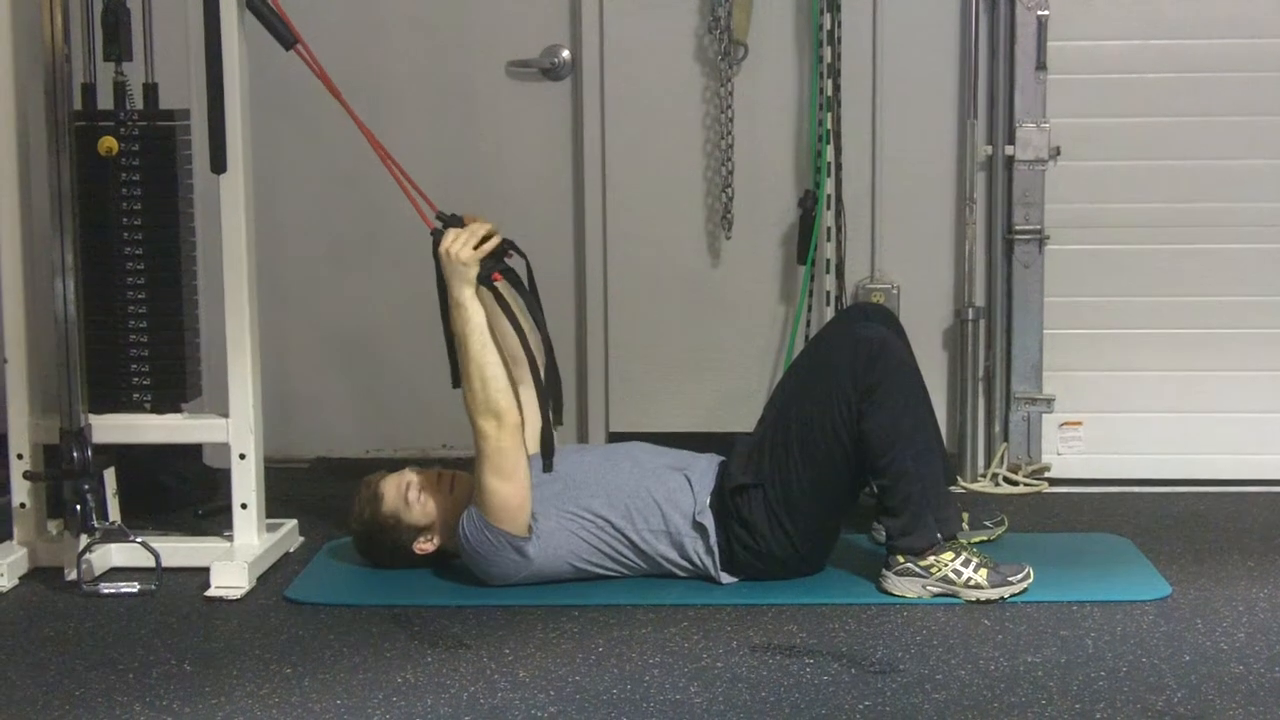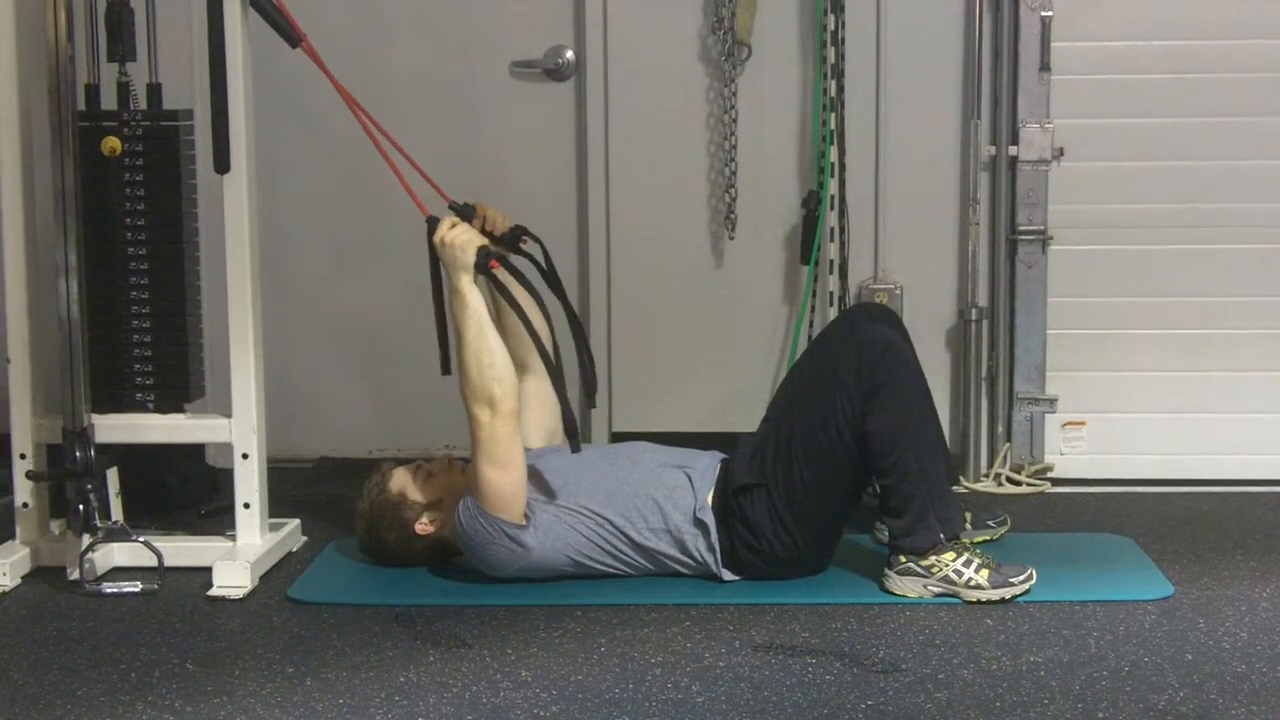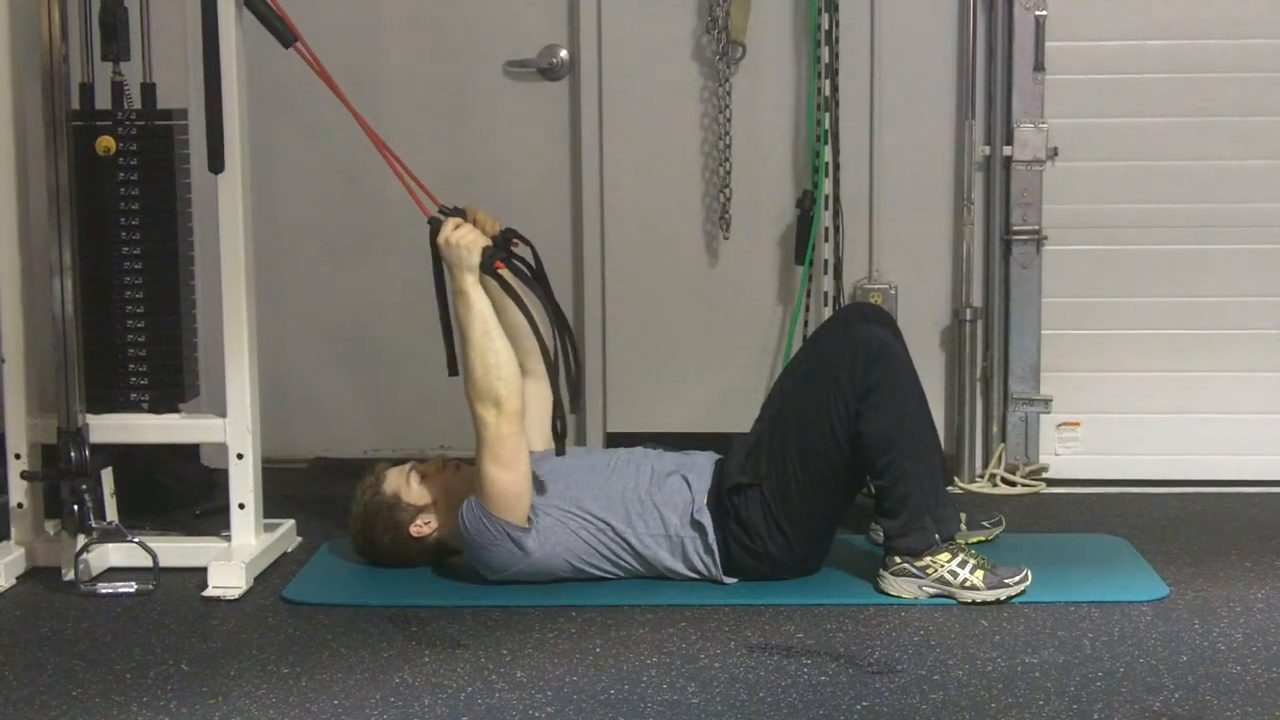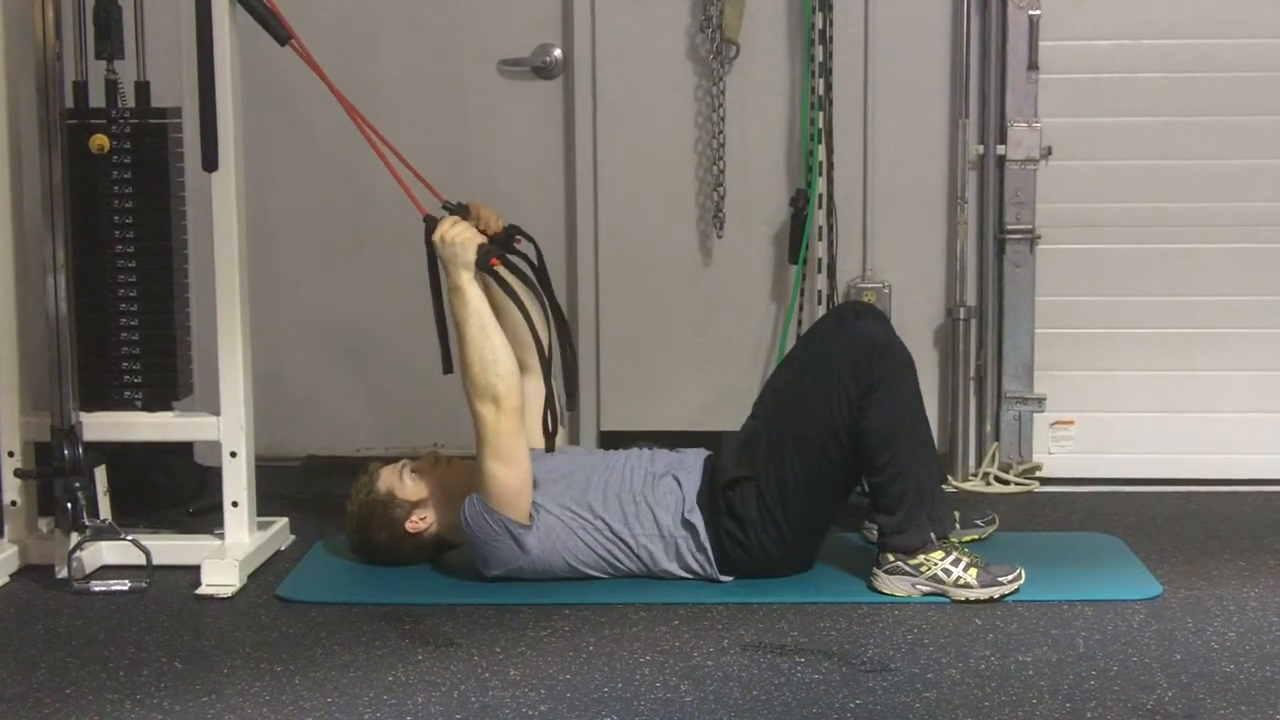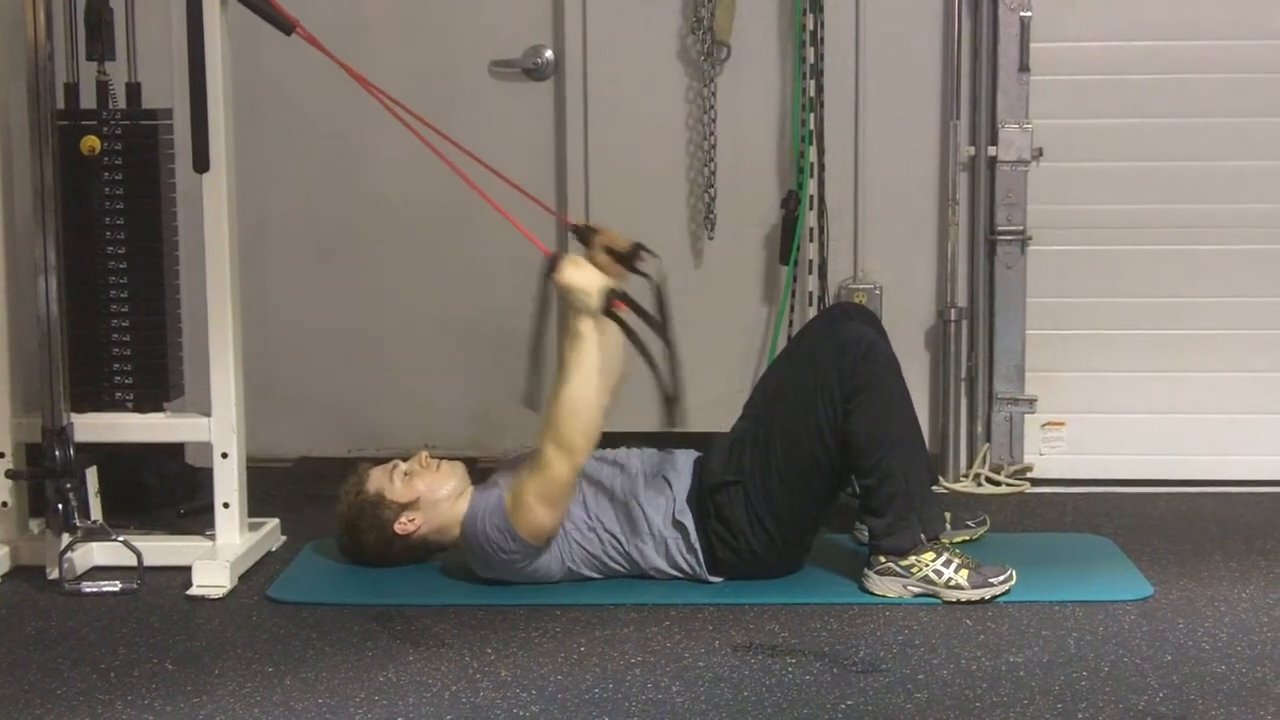
dt=1s
person 1, frame 1
left shoulder: (511, 490)
right shoulder: (491, 547)
left elbow: (523, 381)
right elbow: (498, 422)
left wrist: (488, 277)
right wrist: (462, 292)
left hip: (729, 488)
right hip: (754, 532)
left knee: (865, 327)
right knee: (868, 350)
left ankle: (924, 512)
right ankle: (924, 551)
person 1, frame 2
left shoulder: (517, 481)
right shoulder: (495, 537)
left elbow: (532, 370)
right elbow: (494, 410)
left wrist: (498, 262)
right wrist: (462, 280)
left hip: (734, 487)
right hip: (756, 529)
left knee: (869, 327)
right knee: (871, 352)
left ankle: (928, 513)
right ankle: (926, 553)
person 1, frame 3
left shoulder: (510, 489)
right shoulder: (495, 538)
left elbow: (532, 376)
right elbow: (499, 409)
left wrist: (492, 267)
right wrist: (464, 280)
left hip: (728, 488)
right hip: (751, 530)
left knee: (862, 327)
right knee: (866, 352)
left ankle: (920, 513)
right ankle: (922, 552)
person 1, frame 4
left shoulder: (511, 486)
right shoulder: (494, 535)
left elbow: (530, 373)
right elbow: (498, 405)
right wrist: (461, 278)
left hip: (721, 485)
right hip: (746, 528)
left knee: (858, 325)
right knee: (871, 353)
left ankle: (913, 512)
right ankle: (915, 551)
person 1, frame 5
left shoulder: (501, 498)
right shoulder: (495, 536)
left elbow: (589, 398)
right elbow: (566, 452)
left wrist: (597, 303)
right wrist: (583, 316)
left hip: (712, 487)
right hip: (735, 528)
left knee: (846, 325)
right knee: (853, 353)
left ankle: (908, 518)
right ankle: (906, 554)
